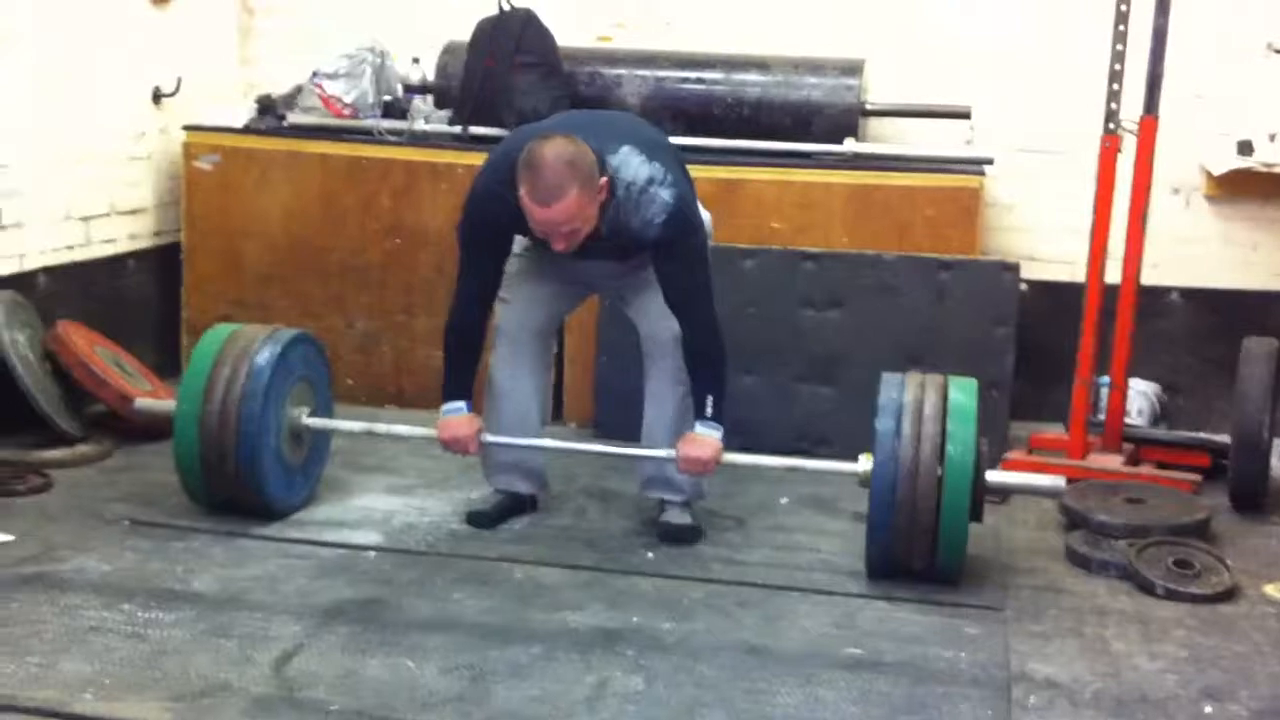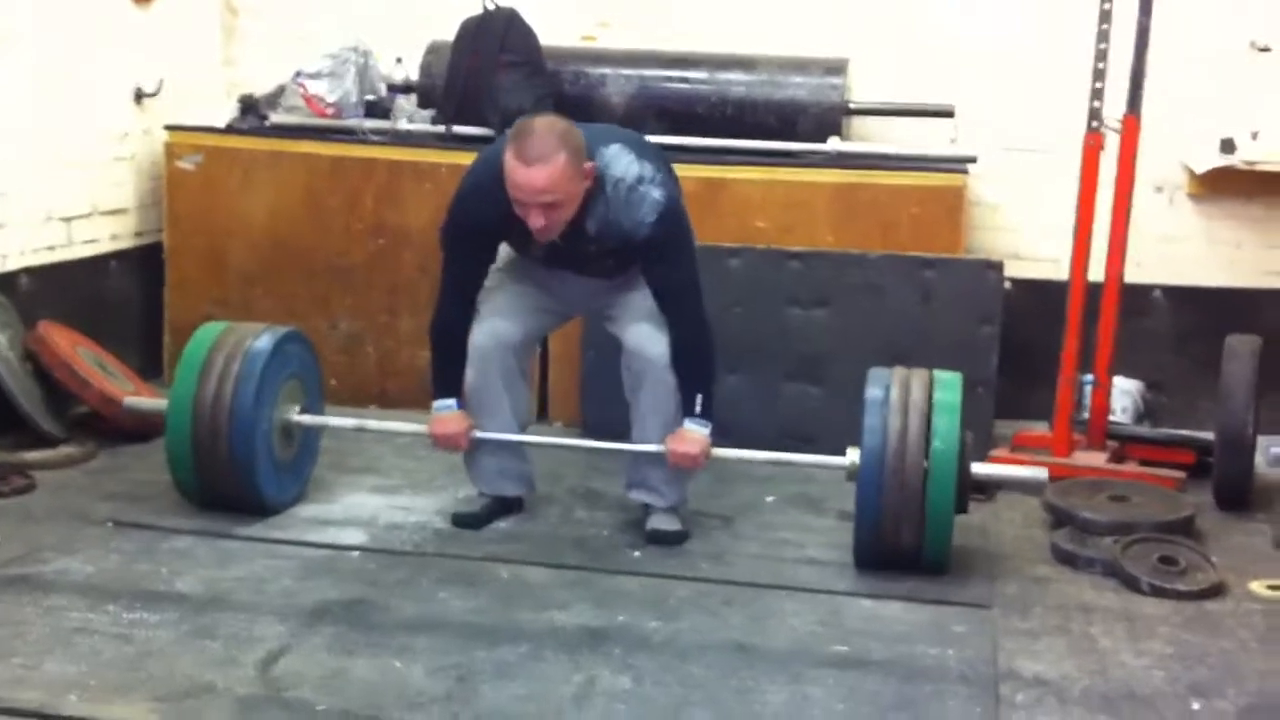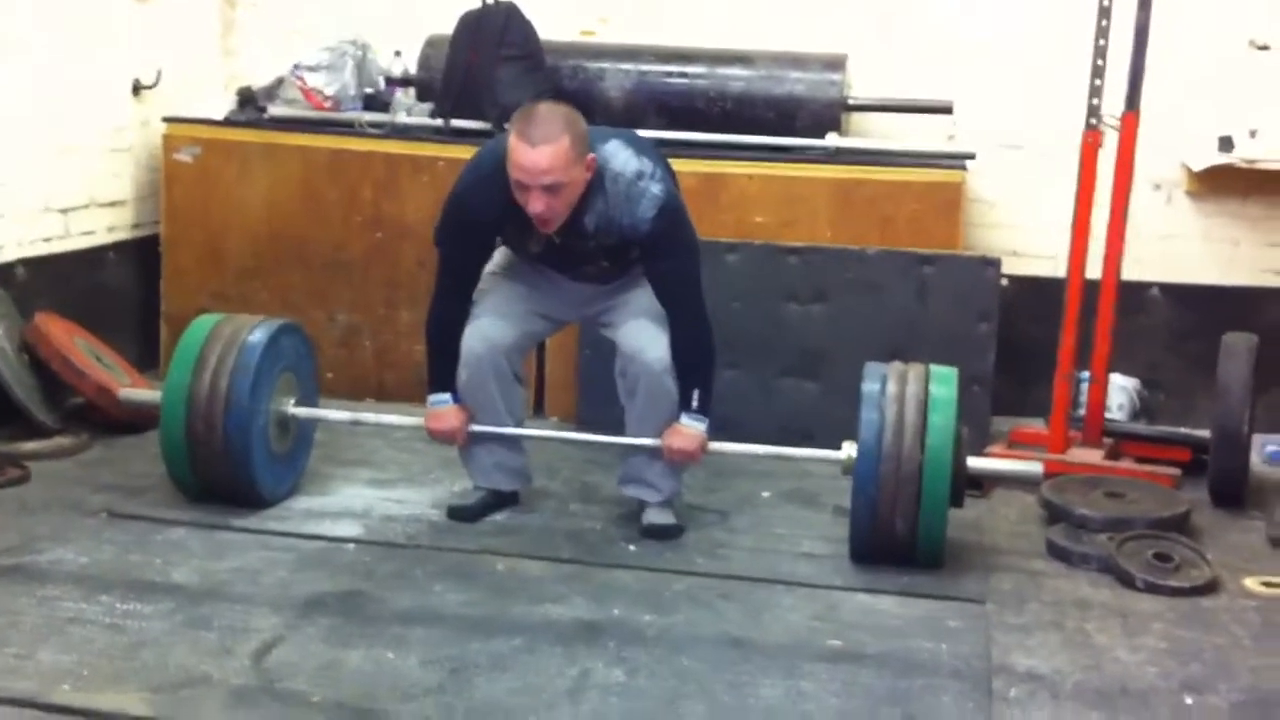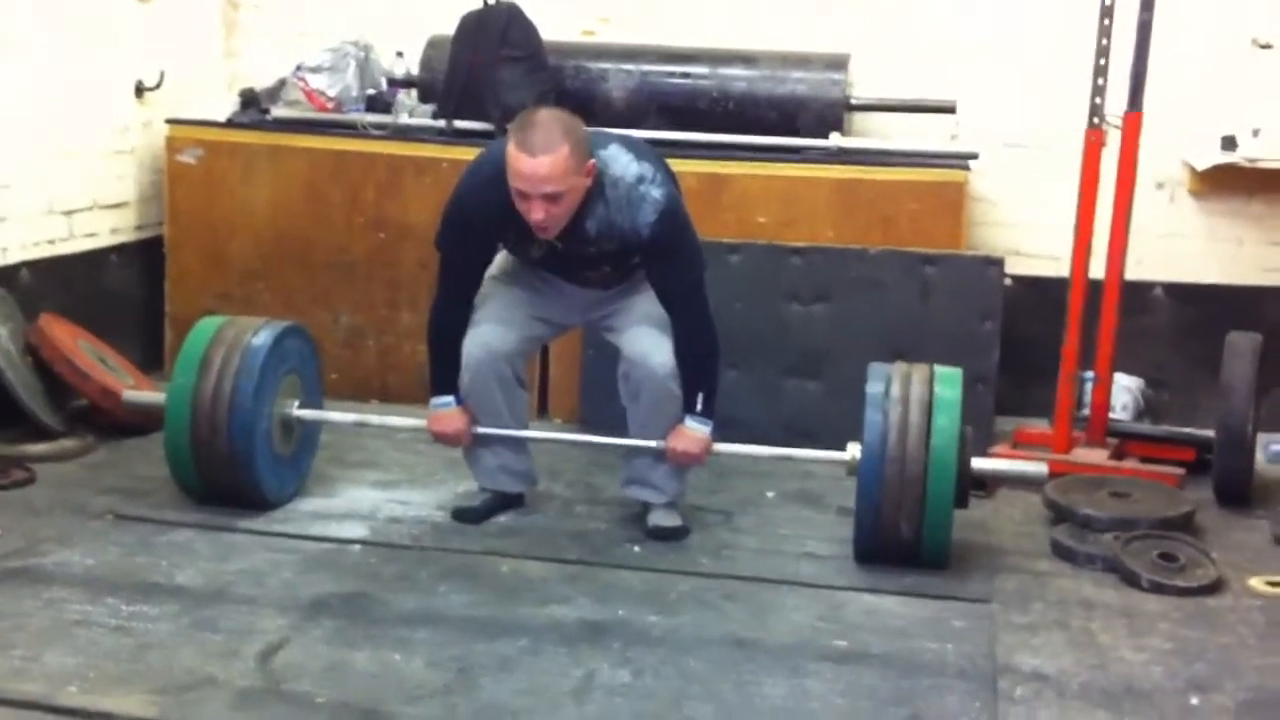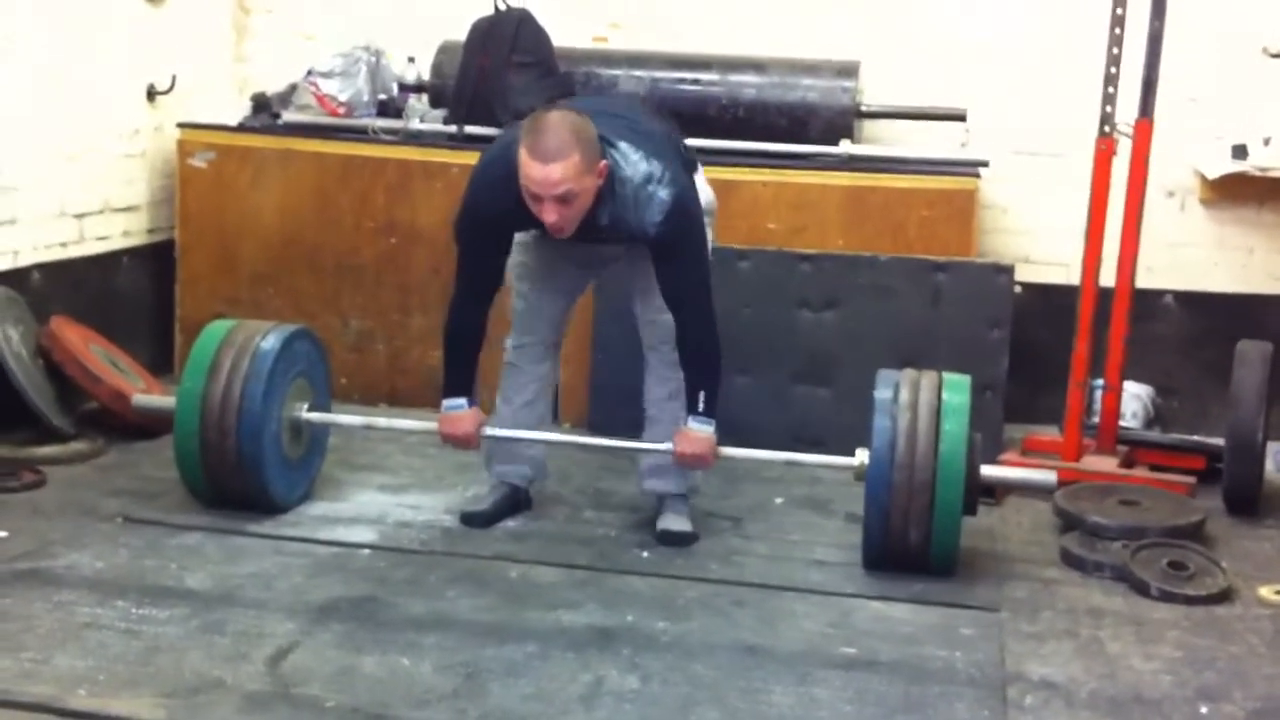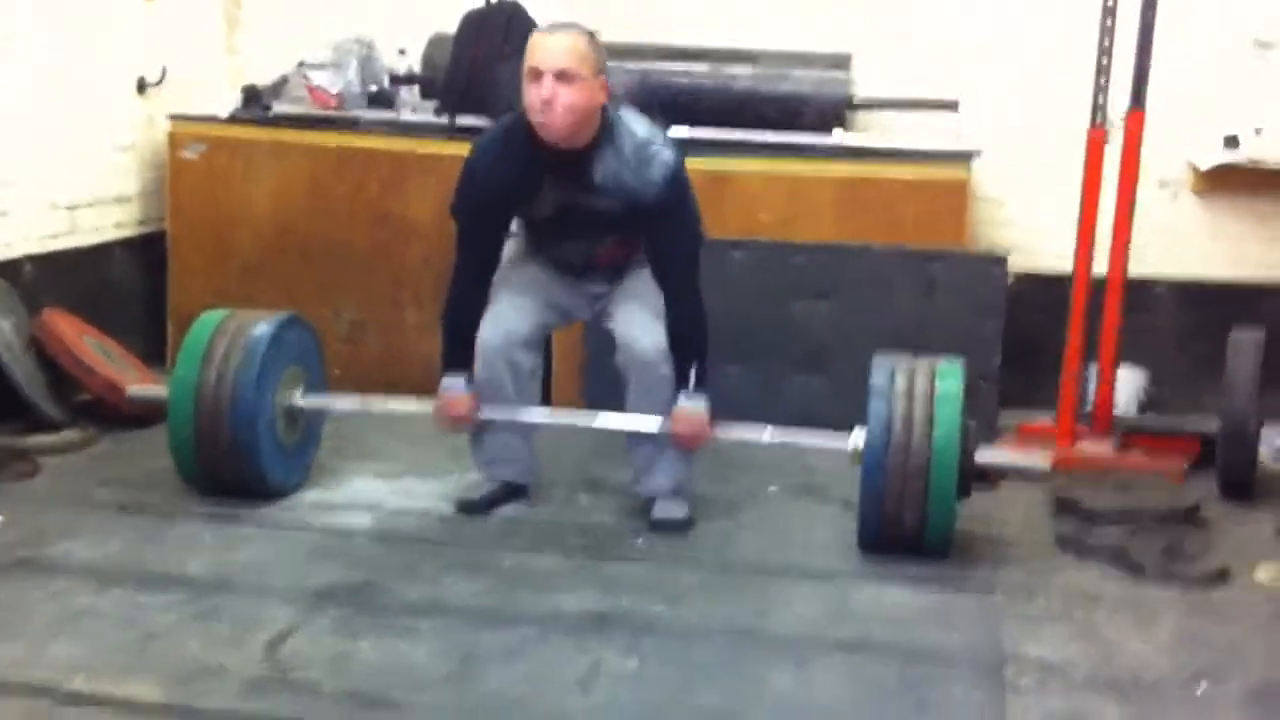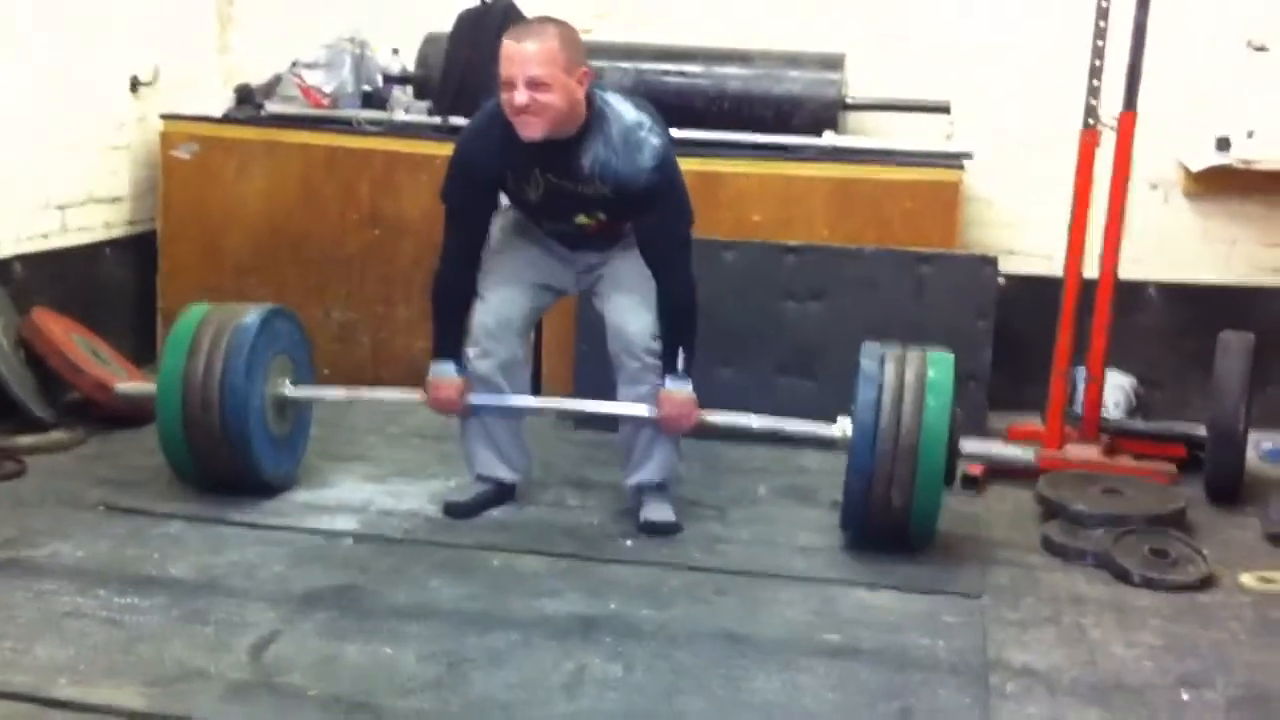
dt=0.7s
person 1, frame 1
left shoulder: (660, 199)
right shoulder: (497, 187)
left elbow: (696, 313)
right elbow: (474, 297)
left wrist: (707, 425)
right wrist: (455, 404)
left hip: (650, 252)
left knee: (670, 337)
right knee: (515, 332)
left ankle: (673, 493)
right ankle: (514, 483)
person 1, frame 2
left shoulder: (644, 195)
right shoulder: (483, 185)
left elbow: (686, 311)
right elbow: (457, 295)
left wrist: (696, 421)
right wrist: (446, 401)
left hip: (635, 272)
right hip: (536, 268)
left knee: (655, 351)
right knee: (489, 341)
left ankle: (660, 498)
right ankle: (500, 486)
person 1, frame 3
left shoulder: (644, 192)
right shoulder: (482, 182)
left elbow: (687, 306)
right elbow: (452, 290)
left wrist: (693, 416)
right wrist: (442, 395)
left hip: (631, 276)
right hip: (533, 270)
left knee: (655, 357)
right knee: (479, 346)
left ankle: (654, 494)
right ankle: (496, 481)
person 1, frame 4
left shoulder: (645, 196)
right shoulder: (482, 186)
left elbow: (690, 309)
right elbow: (453, 295)
left wrist: (698, 418)
right wrist: (444, 397)
left hip: (634, 281)
right hip: (534, 274)
left knee: (658, 363)
right knee: (481, 352)
left ankle: (658, 494)
right ankle: (502, 482)
person 1, frame 5
left shoulder: (661, 193)
right shoulder: (496, 178)
left elbow: (693, 310)
right elbow: (473, 294)
left wrist: (700, 420)
right wrist: (457, 400)
left hip: (651, 223)
left knee: (667, 336)
right knee: (531, 333)
left ankle: (671, 492)
right ankle: (512, 481)
person 1, frame 6
left shoulder: (649, 160)
right shoulder: (497, 154)
left elbow: (682, 283)
right elbow: (472, 268)
left wrist: (691, 395)
right wrist: (456, 379)
left hip: (637, 269)
right hip: (543, 261)
left knee: (648, 348)
right knee: (497, 339)
left ankle: (663, 488)
right ankle: (506, 474)
person 1, frame 7
left shoulder: (638, 144)
right shoulder: (485, 140)
left elbow: (671, 265)
right elbow: (460, 253)
left wrist: (679, 378)
right wrist: (445, 362)
left hip: (625, 242)
right hip: (534, 233)
left knee: (639, 339)
right knee: (491, 329)
left ankle: (651, 488)
right ankle: (496, 476)
